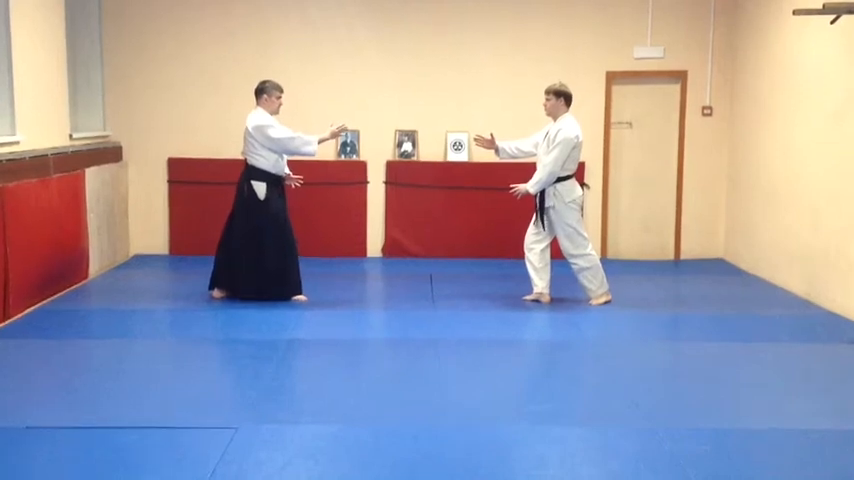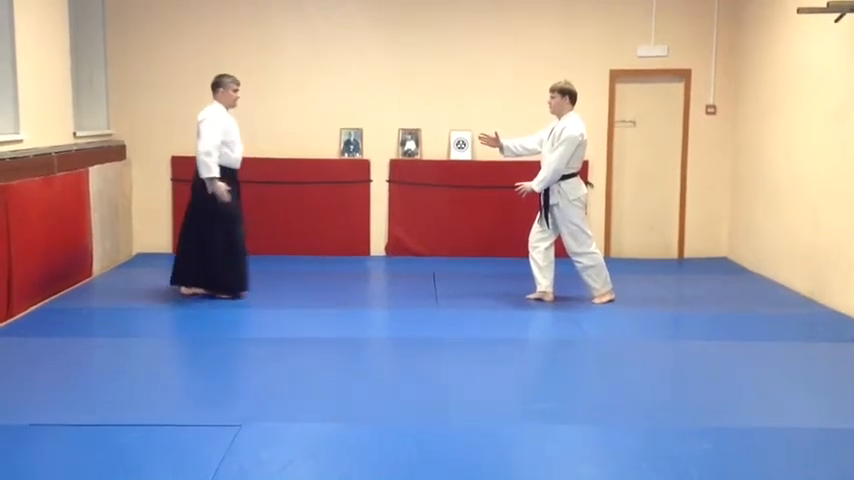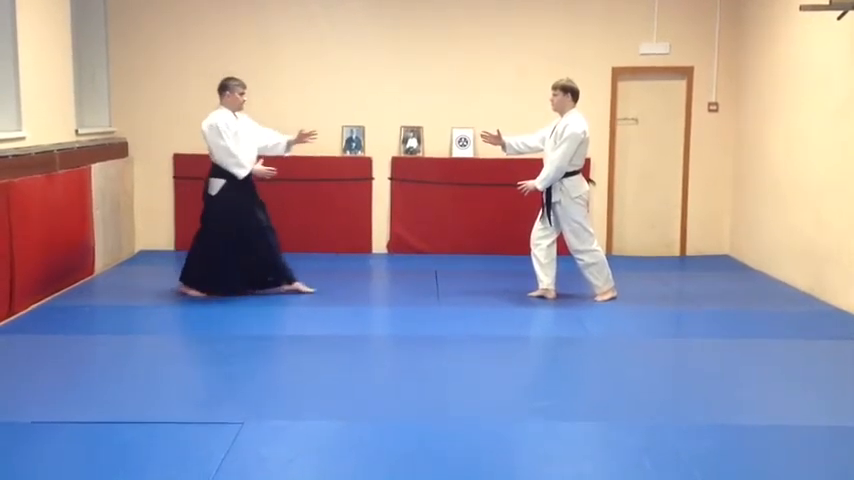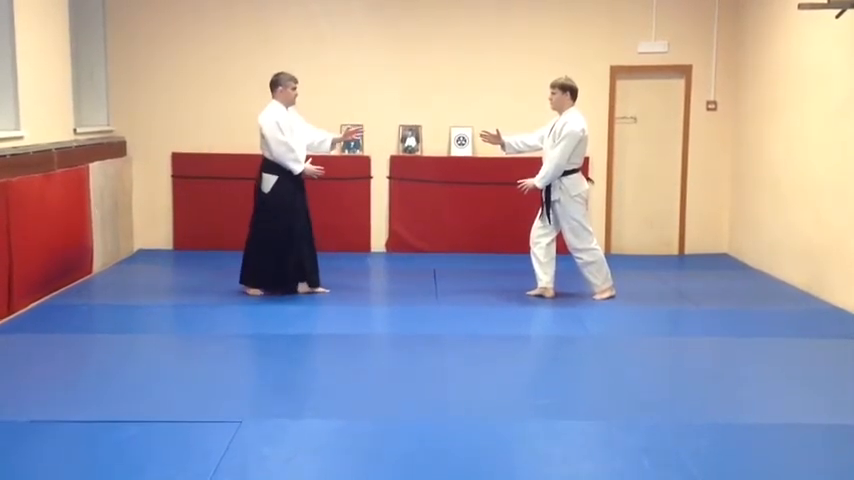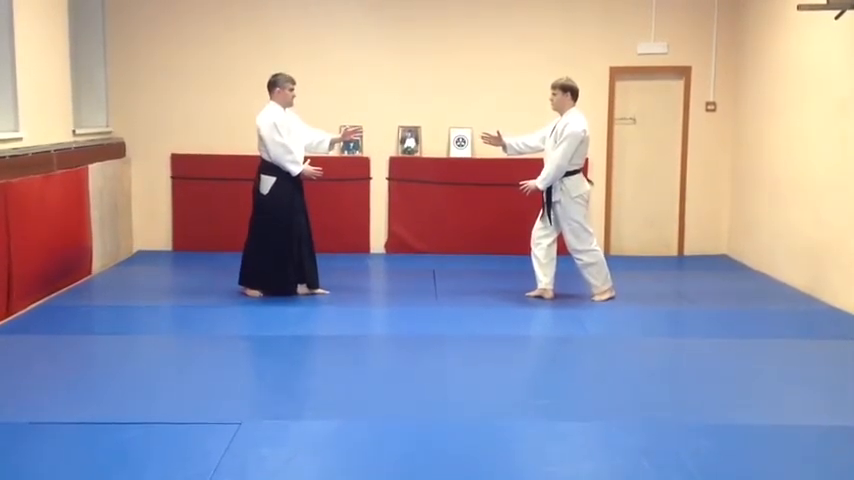
dt=1s
person 1, frame 1
left shoulder: (567, 130)
right shoulder: (553, 128)
left elbow: (552, 166)
right elbow: (528, 145)
left wrist: (530, 187)
right wrist: (498, 147)
left hip: (562, 195)
right hip: (550, 195)
left knee: (577, 246)
right knee: (535, 241)
left ankle: (600, 292)
right ankle: (541, 291)
person 1, frame 2
left shoulder: (572, 129)
right shoulder: (558, 126)
left elbow: (556, 164)
right elbow: (532, 143)
left wrist: (535, 185)
right wrist: (502, 145)
left hip: (567, 193)
right hip: (554, 193)
left knee: (581, 244)
right knee: (539, 240)
left ankle: (604, 290)
right ankle: (545, 290)
person 1, frame 3
left shoulder: (575, 126)
right shoulder: (560, 124)
left elbow: (559, 162)
right elbow: (535, 141)
left wrist: (538, 184)
right wrist: (504, 142)
left hip: (569, 191)
right hip: (556, 191)
left knee: (582, 242)
right knee: (541, 237)
left ankle: (606, 288)
right ankle: (547, 287)
person 1, frame 4
left shoulder: (573, 124)
right shoulder: (559, 122)
left elbow: (558, 160)
right elbow: (534, 140)
left wrist: (537, 182)
right wrist: (504, 142)
left hip: (568, 189)
right hip: (556, 189)
left knee: (581, 241)
right knee: (541, 235)
left ankle: (605, 287)
right ankle: (546, 286)
person 1, frame 5
left shoulder: (575, 125)
right shoulder: (560, 123)
left elbow: (560, 161)
right elbow: (536, 141)
left wrist: (539, 183)
right wrist: (505, 143)
left hip: (570, 190)
right hip: (558, 190)
left knee: (581, 242)
right knee: (542, 236)
left ankle: (604, 288)
right ankle: (545, 287)
person 2, frame 1
left shoulder: (262, 120)
right shoulder: (260, 123)
left elbow: (275, 150)
right elbow: (290, 141)
left wrist: (283, 174)
right wrist: (326, 137)
left hip: (262, 185)
right hip: (260, 188)
left knee: (242, 236)
right knee: (277, 238)
left ankle: (224, 285)
right ankle: (286, 290)
person 2, frame 2
left shoulder: (223, 116)
right shoulder: (213, 116)
right elbow: (206, 151)
right wrist: (215, 181)
left hip: (223, 179)
right hip: (214, 181)
left knee: (205, 233)
right knee: (224, 233)
left ankle: (192, 282)
right ankle: (224, 286)
person 2, frame 3
left shoulder: (243, 120)
right shoulder: (215, 122)
left elbow: (263, 138)
right elbow: (226, 155)
left wrist: (292, 141)
right wrist: (251, 170)
left hip: (242, 185)
right hip: (224, 186)
left knee: (261, 230)
right knee: (213, 236)
left ankle: (284, 280)
right ankle: (191, 283)
person 2, frame 4
left shoulder: (291, 115)
right shoulder: (270, 116)
left elbow: (309, 136)
right elbow: (281, 149)
left wrist: (339, 138)
right wrist: (302, 168)
left hip: (290, 179)
right hip: (275, 180)
left knee: (299, 230)
right knee: (267, 232)
left ankle: (303, 281)
right ankle: (253, 282)
person 2, frame 5
left shoulder: (289, 116)
right shoulder: (268, 117)
left elbow: (307, 136)
right elbow: (278, 150)
left wrist: (338, 138)
right wrist: (300, 169)
left hip: (288, 180)
right hip: (273, 181)
left knee: (297, 231)
right knee: (265, 233)
left ankle: (303, 282)
right ankle: (251, 283)
